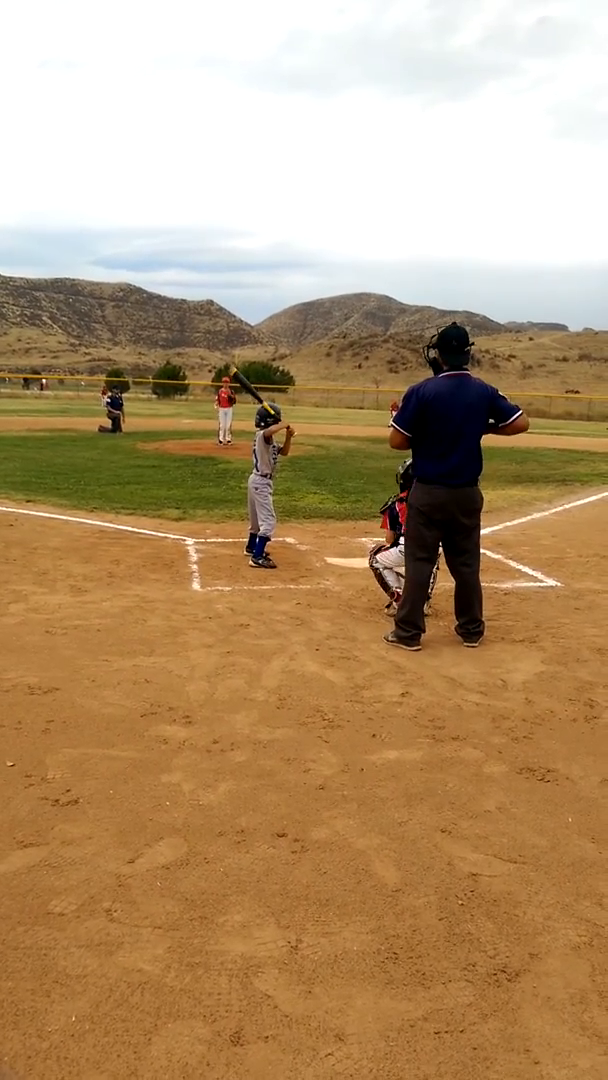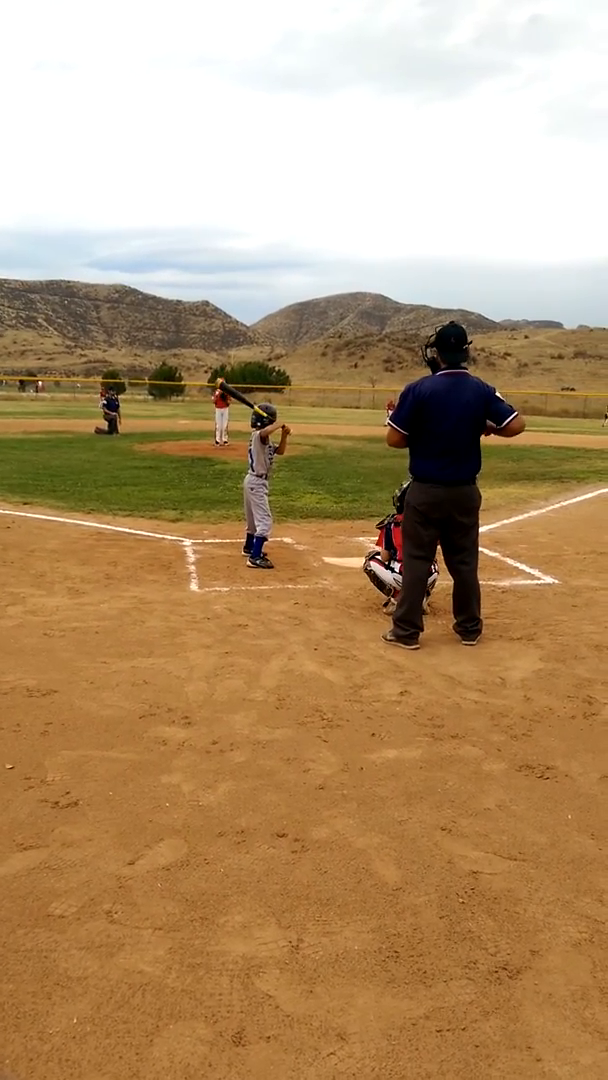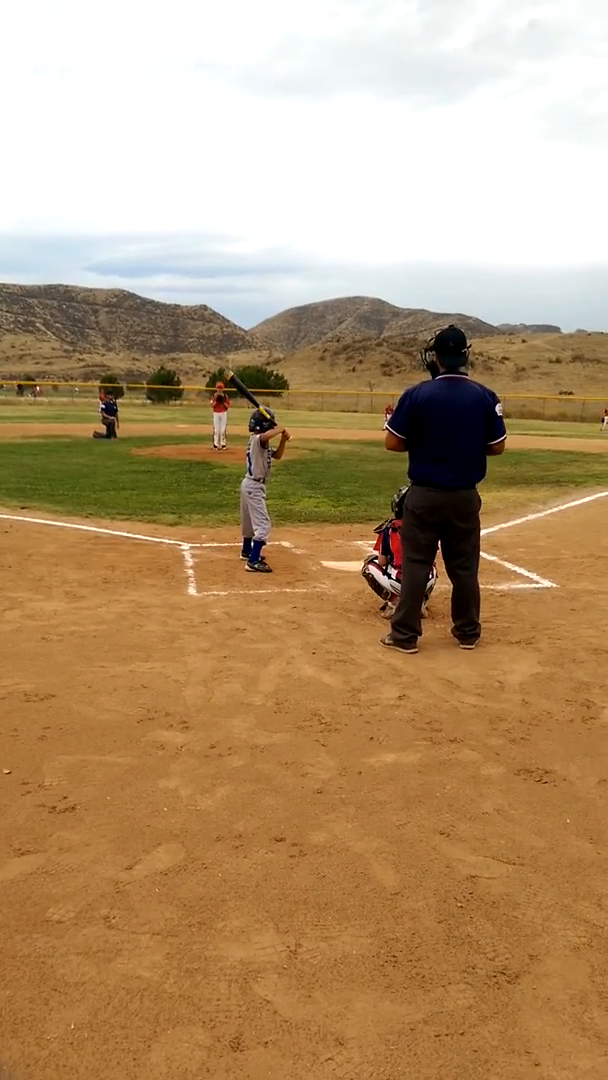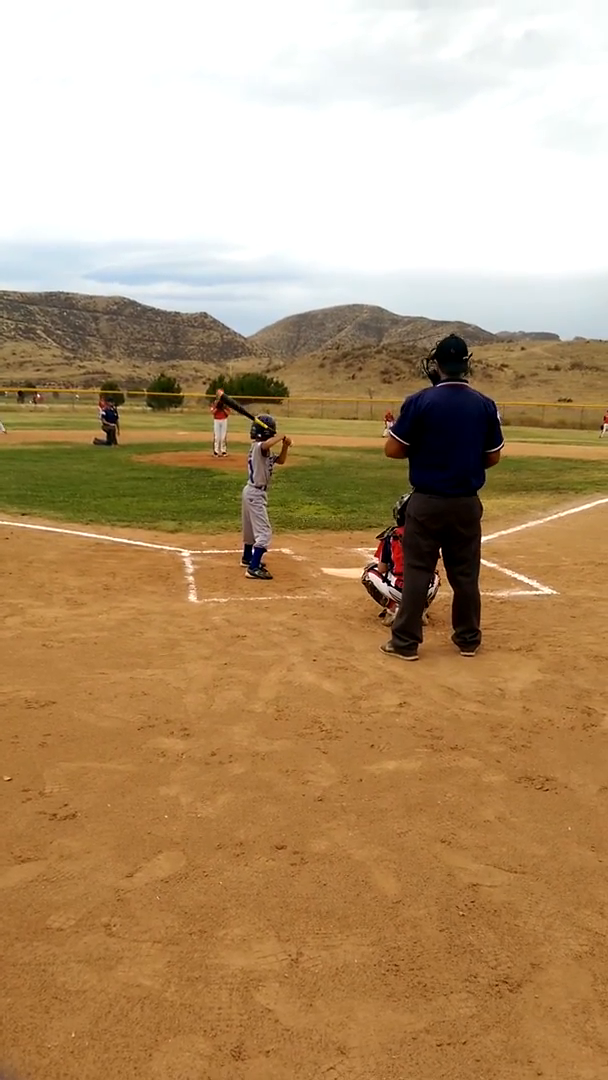
dt=0.4s
person 1, frame 1
left shoulder: (422, 392)
right shoulder: (484, 392)
left elbow: (397, 441)
right elbow: (521, 423)
left hip: (428, 492)
right hip: (466, 493)
left knee: (419, 562)
right knee: (466, 563)
left ankle: (408, 632)
right ankle: (471, 630)
person 1, frame 2
left shoulder: (418, 390)
right shoulder: (482, 391)
left elbow: (394, 439)
right elbow: (515, 426)
right wrist: (487, 431)
left hip: (425, 491)
right hip: (465, 491)
left knee: (416, 561)
right knee: (465, 562)
left ankle: (407, 631)
right ankle: (469, 628)
person 1, frame 3
left shoulder: (417, 395)
right shoulder: (484, 396)
left elbow: (392, 443)
right elbow: (497, 447)
left hip: (424, 496)
right hip: (464, 496)
left knee: (415, 565)
right knee: (464, 567)
left ankle: (404, 635)
right ankle: (467, 632)
person 1, frame 4
left shoulder: (420, 401)
right shoulder: (485, 405)
left elbow: (393, 449)
right elbow: (493, 457)
left hip: (426, 502)
right hip: (466, 503)
left knee: (417, 572)
right knee: (465, 573)
left ankle: (405, 642)
right ankle: (468, 639)
